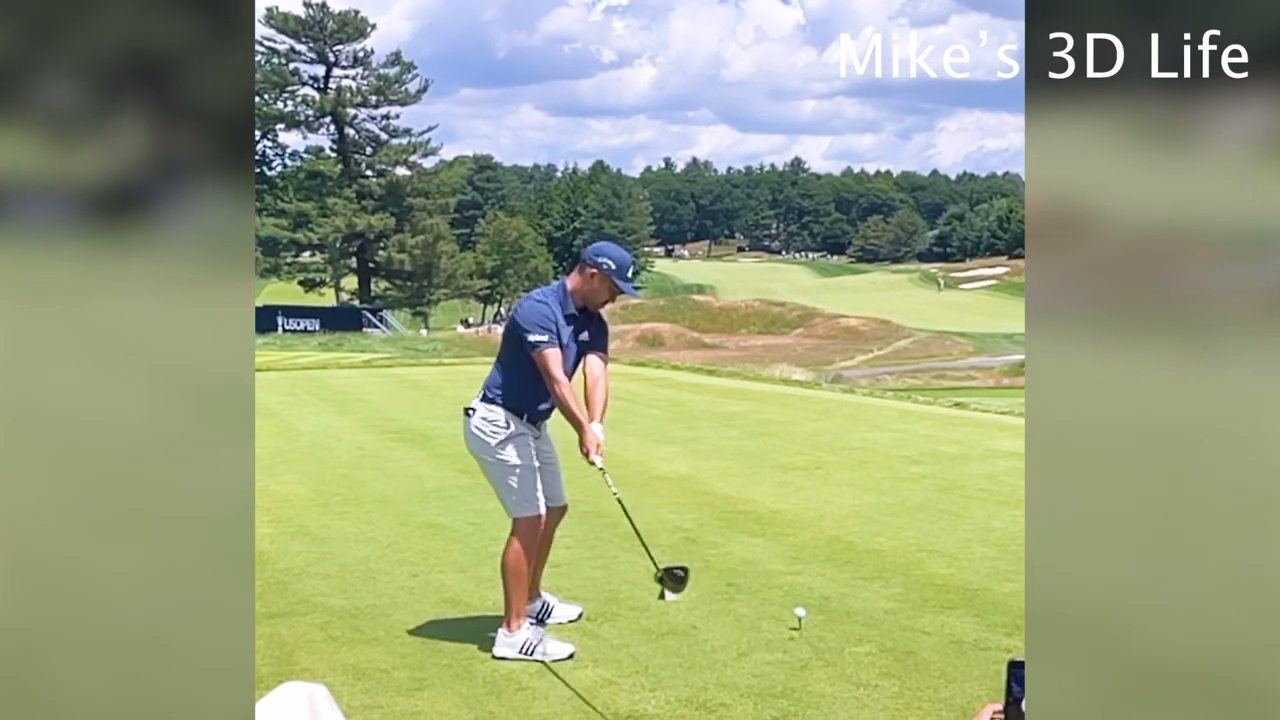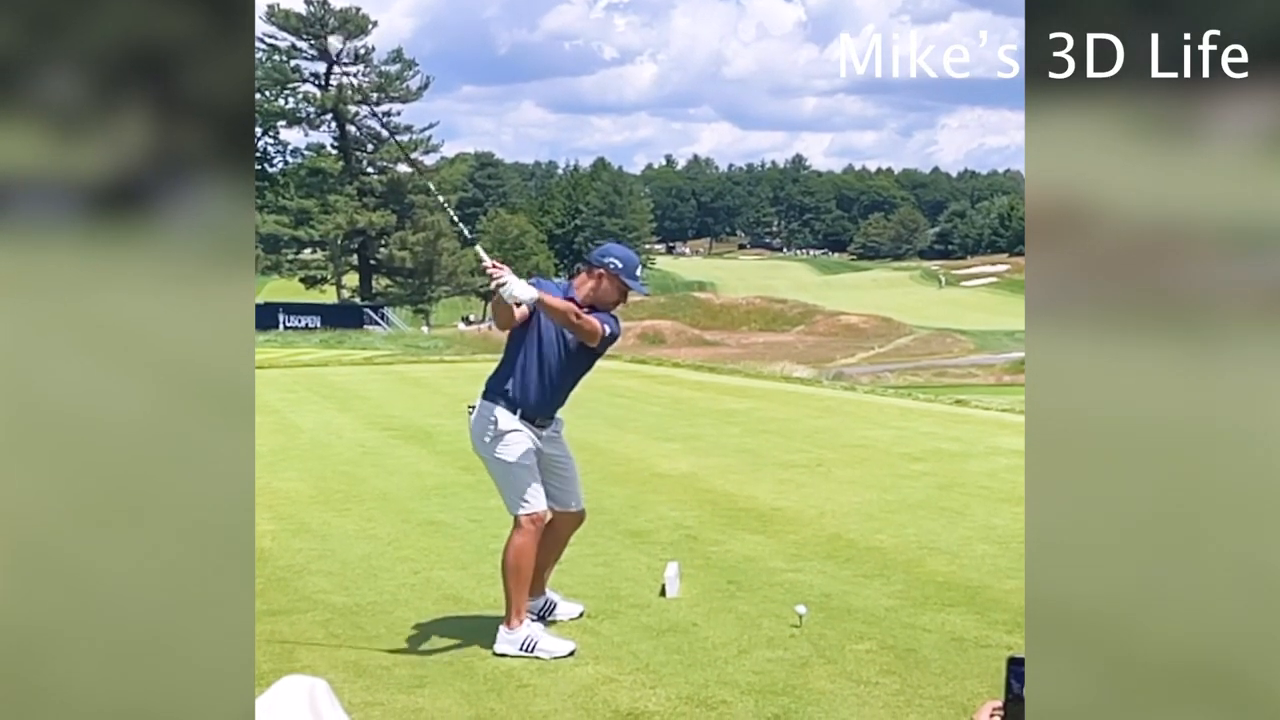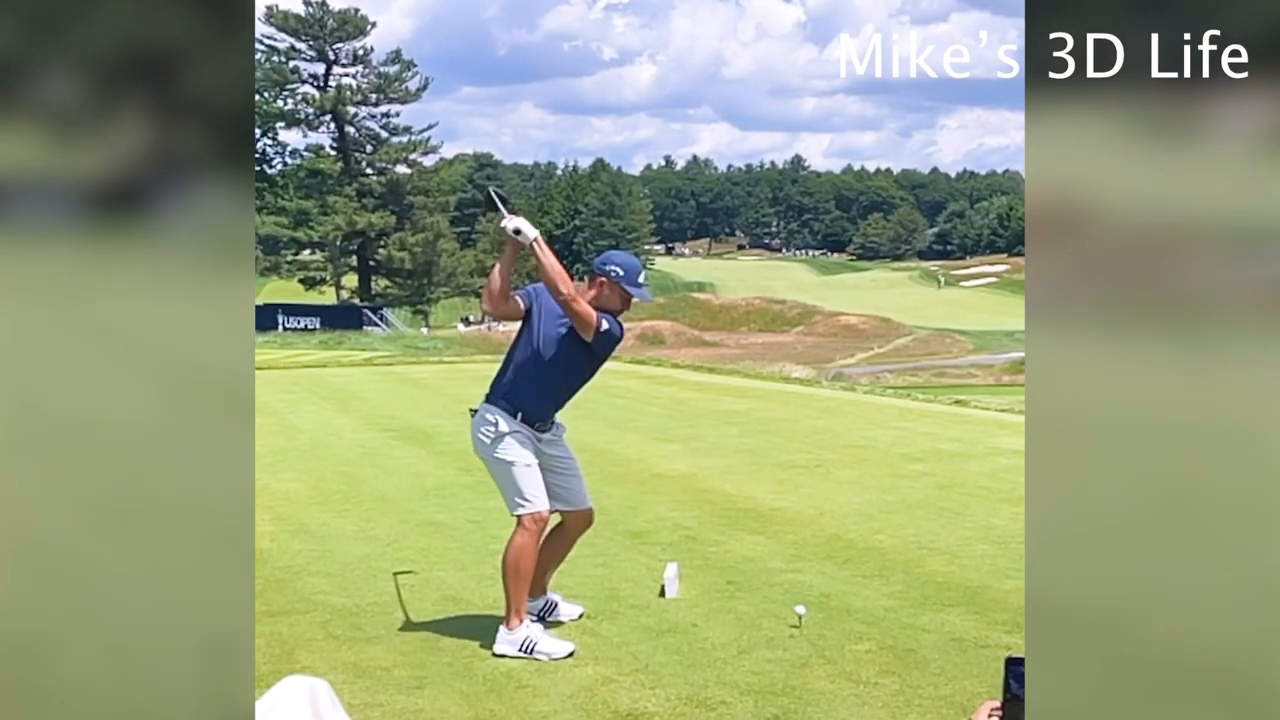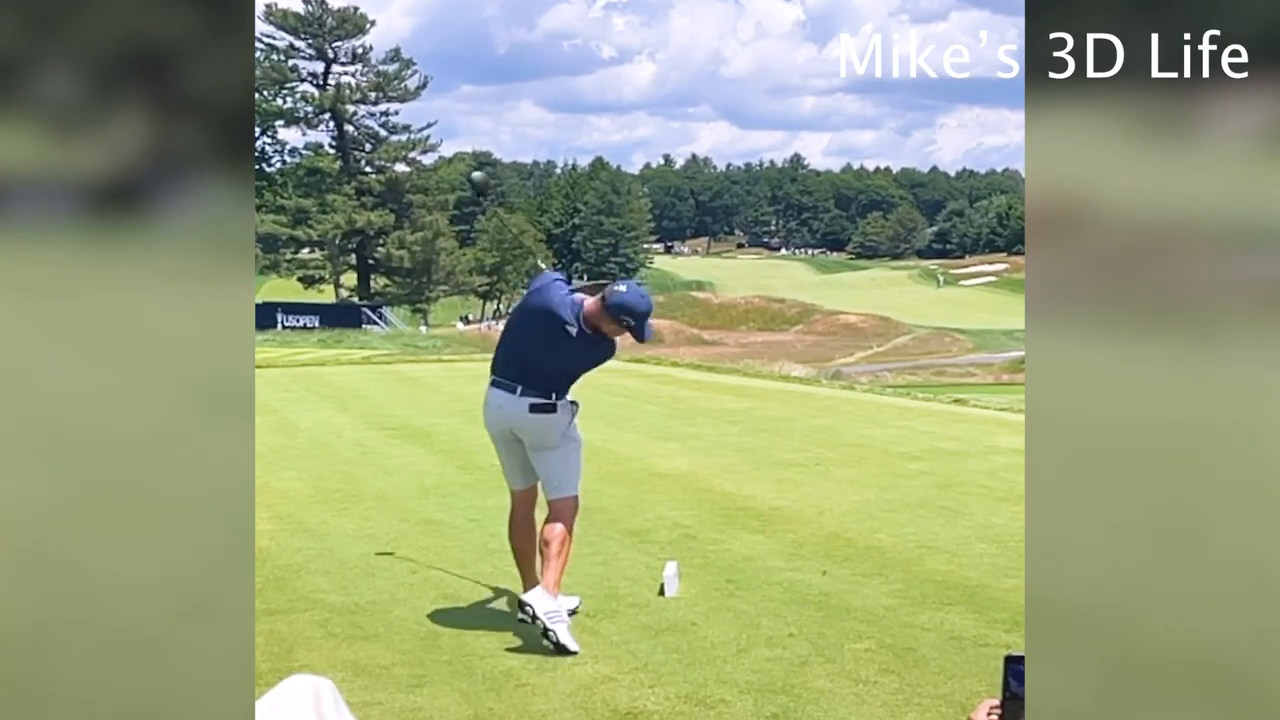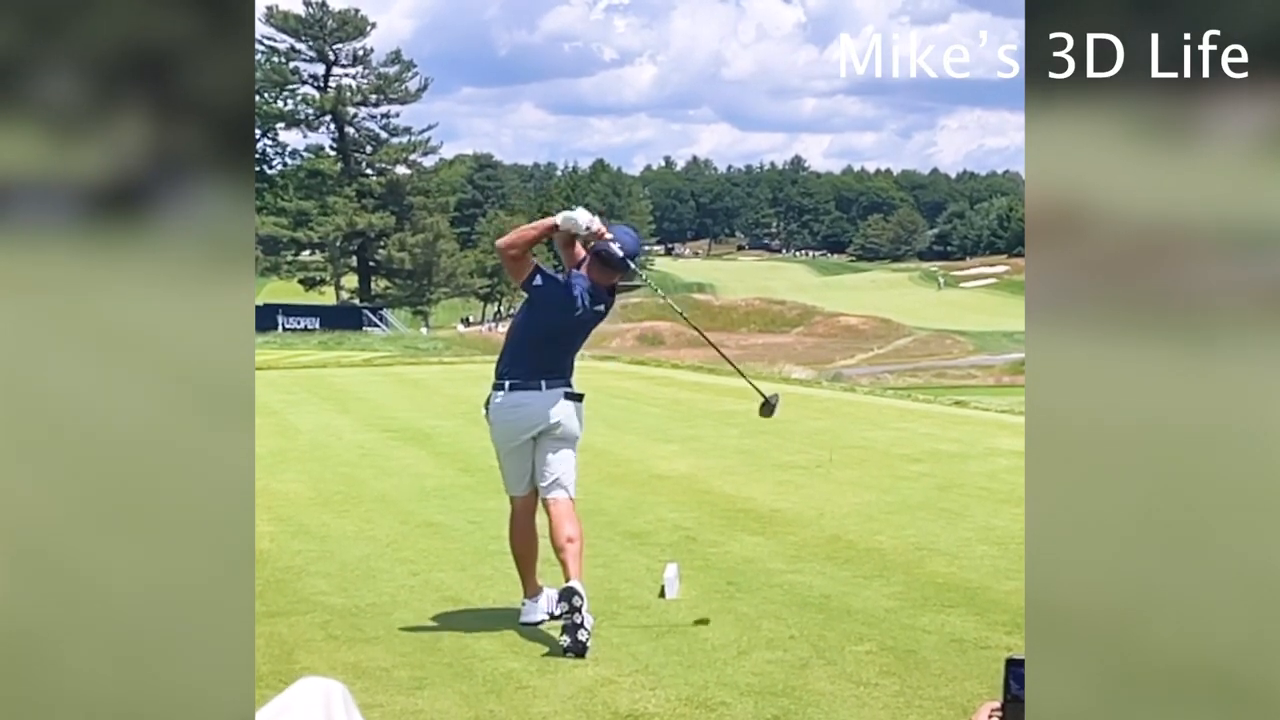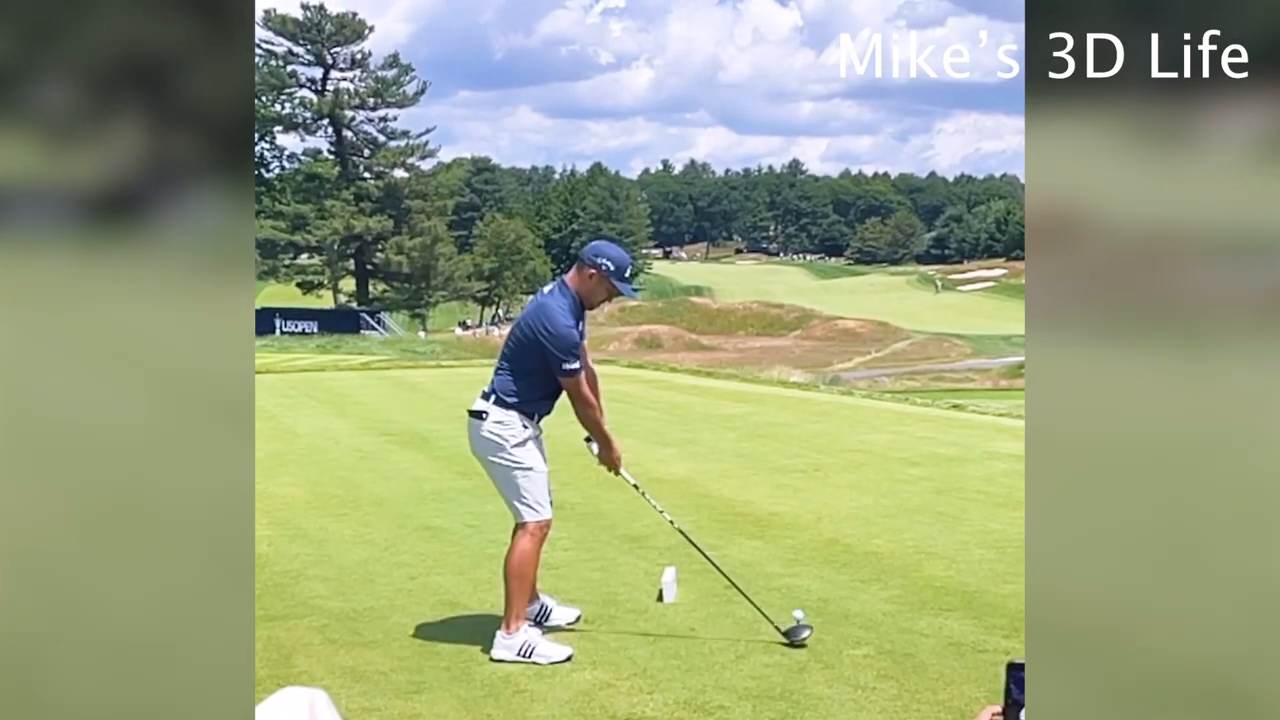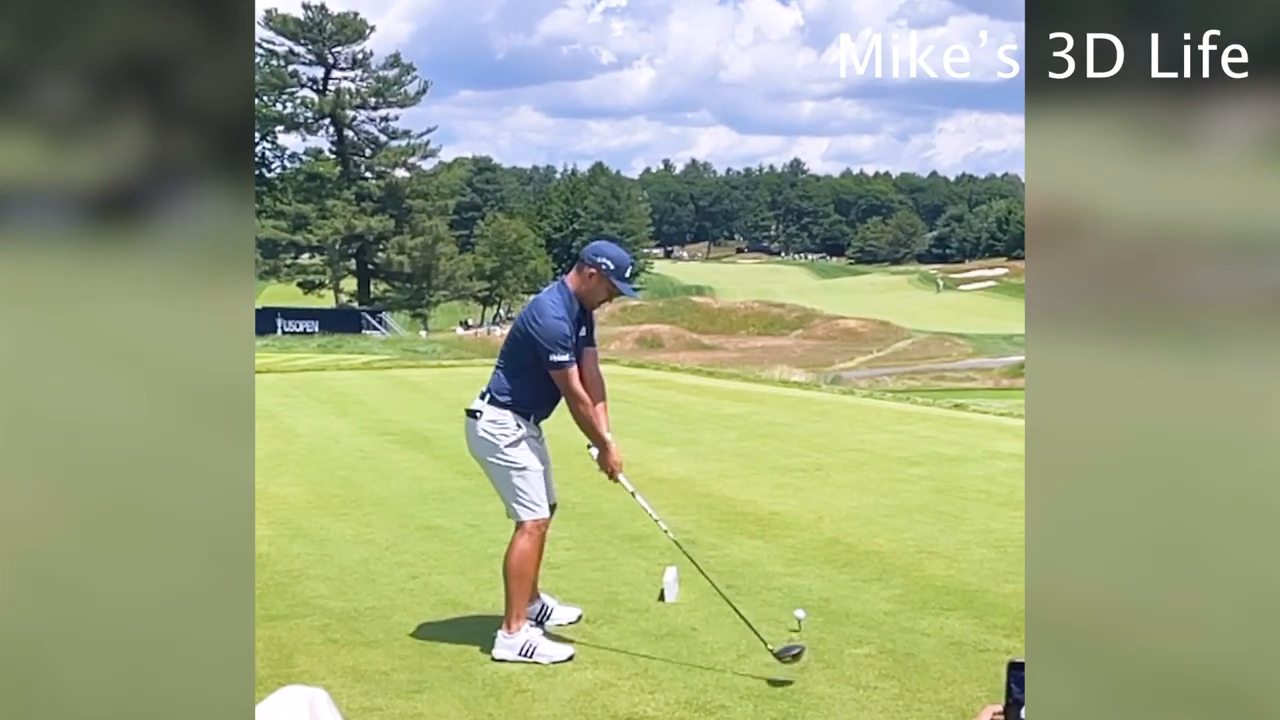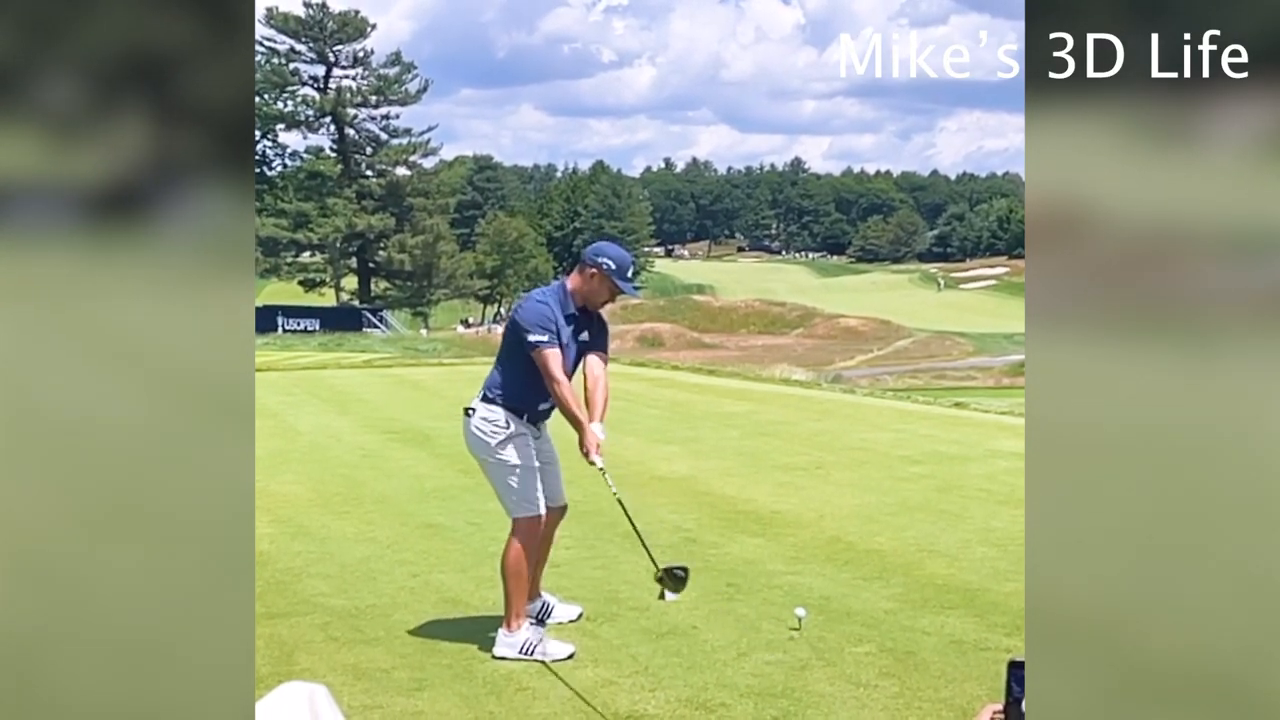
dt=0.3s
person 1, frame 1
left shoulder: (595, 326)
right shoulder: (537, 305)
left elbow: (597, 375)
right elbow: (551, 372)
left wrist: (596, 425)
right wrist: (582, 429)
left hip: (533, 425)
right hip: (500, 423)
left knee: (552, 510)
right knee: (529, 518)
left ankle: (531, 601)
right ankle: (513, 632)
person 1, frame 2
left shoulder: (605, 324)
right shoulder: (540, 288)
left elbow: (578, 323)
right elbow: (506, 321)
left wrist: (531, 295)
right wrist: (505, 289)
left hip: (546, 426)
right hip: (502, 420)
left knee: (570, 513)
right knee: (531, 516)
left ankle: (535, 598)
right ankle: (514, 629)
person 1, frame 3
left shoulder: (610, 330)
right shoulder: (541, 294)
left elbow: (570, 306)
right elbow: (493, 306)
left wrist: (535, 242)
right wrist: (510, 248)
left hip: (541, 426)
right hip: (501, 423)
left knee: (580, 514)
right knee: (533, 516)
left ankle: (535, 595)
right ankle: (514, 629)
person 1, frame 4
left shoulder: (548, 287)
right shoulder: (593, 346)
left hip: (499, 404)
right hip: (544, 413)
left knee: (522, 499)
right knee: (563, 506)
left ankle: (532, 593)
right ankle: (547, 595)
person 1, frame 5
left shoulder: (554, 291)
right shoulder: (602, 299)
left elbow: (505, 248)
right elbow: (579, 248)
left wrist: (556, 223)
right wrist: (585, 228)
left hip: (510, 404)
right hip: (558, 405)
left knee: (522, 504)
right knee: (559, 501)
left ankle: (533, 599)
right ankle: (572, 591)
person 1, frame 6
left shoulder: (567, 303)
right shoulder: (557, 319)
left elbow: (586, 371)
right elbow: (580, 396)
left wrist: (602, 434)
right wrist: (606, 443)
left hip: (516, 422)
right hip: (504, 425)
left knee: (535, 514)
right knee: (535, 522)
left ankle: (530, 603)
right ankle: (512, 634)
person 1, frame 7
left shoulder: (580, 313)
right shoulder: (550, 315)
left elbow: (592, 376)
right elbow: (574, 393)
left wrist: (605, 436)
right wrist: (604, 446)
left hip: (522, 425)
right hip: (501, 425)
left knee: (543, 511)
right knee: (532, 521)
left ankle: (532, 602)
right ankle: (513, 634)
person 1, frame 8
left shoulder: (594, 324)
right shoulder: (538, 306)
left elbow: (596, 374)
right elbow: (553, 375)
left wrist: (596, 426)
right wrist: (583, 428)
left hip: (532, 424)
right hip: (499, 423)
left knee: (552, 510)
right knee: (529, 518)
left ankle: (532, 600)
right ankle: (513, 633)
